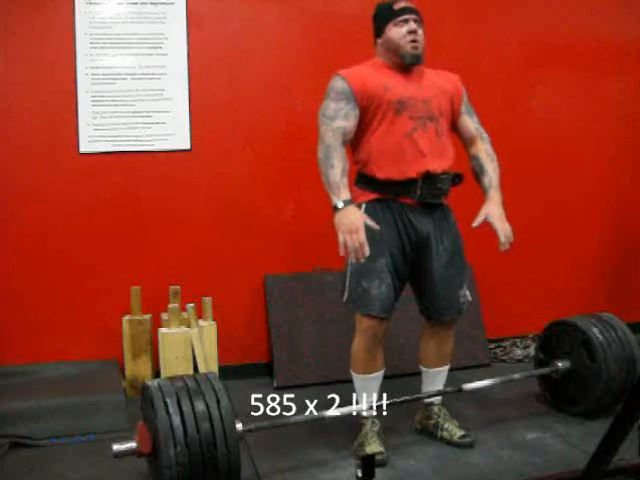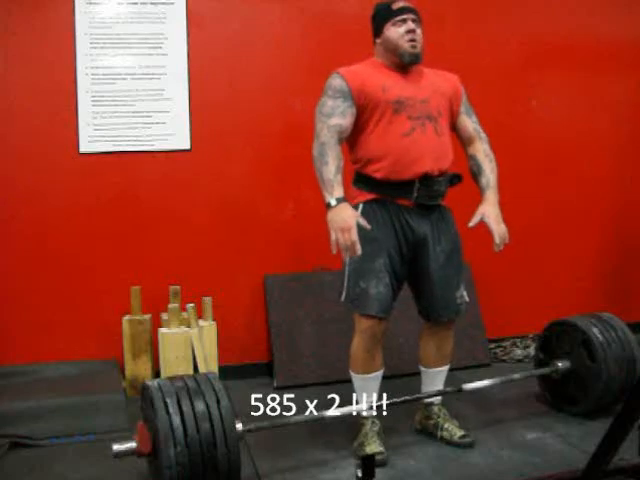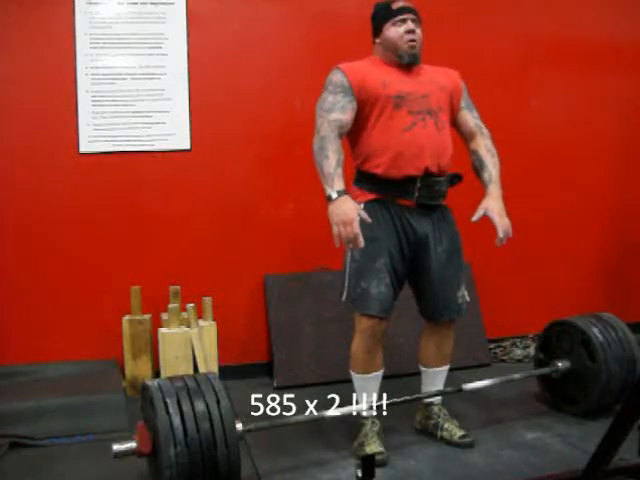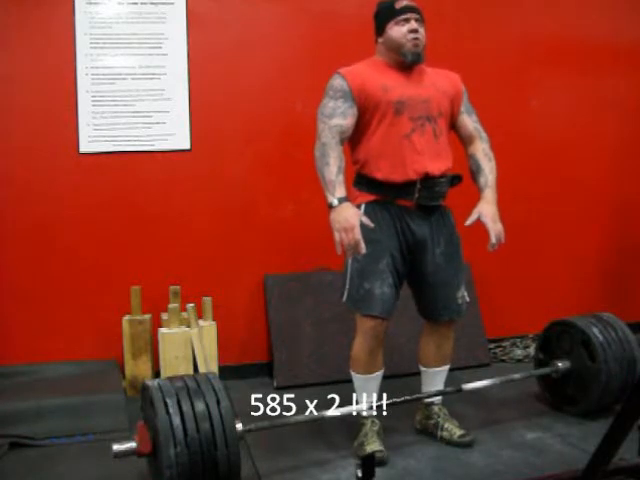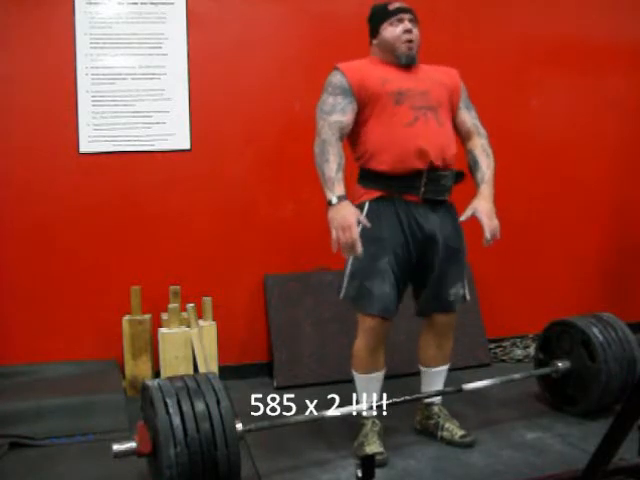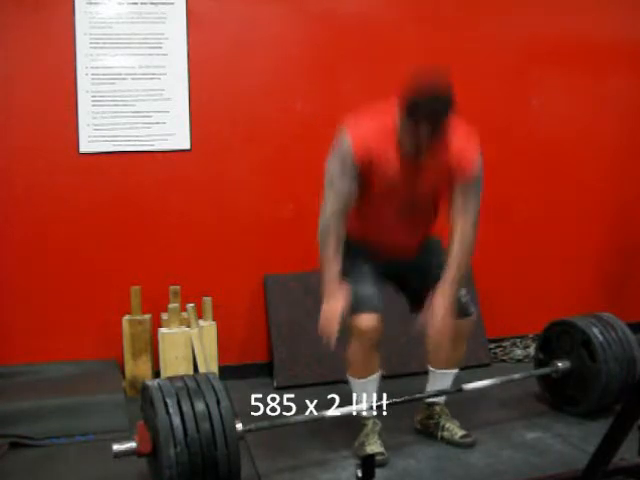
dt=0.5s
person 1, frame 1
left shoulder: (448, 84)
right shoulder: (351, 82)
left elbow: (478, 141)
right elbow: (331, 143)
left wrist: (493, 199)
right wrist: (343, 206)
left hip: (435, 209)
right hip: (380, 209)
left knee: (444, 314)
right knee: (372, 320)
left ankle: (431, 410)
right ankle: (368, 423)
person 1, frame 2
left shoulder: (447, 83)
right shoulder: (350, 80)
left elbow: (476, 142)
right elbow: (327, 140)
left wrist: (490, 200)
right wrist: (336, 203)
left hip: (434, 211)
right hip: (378, 209)
left knee: (444, 315)
right knee: (371, 320)
left ankle: (431, 410)
right ankle: (368, 423)
person 1, frame 3
left shoulder: (448, 80)
right shoulder: (350, 76)
left elbow: (478, 136)
right elbow: (327, 134)
left wrist: (494, 193)
right wrist: (337, 195)
left hip: (434, 209)
right hip: (379, 209)
left knee: (444, 315)
right knee: (371, 318)
left ankle: (431, 410)
right ankle: (368, 423)
person 1, frame 4
left shoulder: (449, 82)
right shoulder: (352, 80)
left elbow: (476, 140)
right elbow: (329, 141)
left wrist: (488, 198)
right wrist: (339, 202)
left hip: (434, 211)
right hip: (379, 211)
left knee: (444, 316)
right knee: (372, 320)
left ankle: (432, 410)
right ankle: (368, 423)
person 1, frame 5
left shoulder: (446, 78)
right shoulder: (350, 76)
left elbow: (476, 136)
right elbow: (328, 136)
left wrist: (485, 195)
right wrist: (337, 200)
left hip: (441, 206)
right hip: (384, 206)
left knee: (443, 315)
right knee: (374, 319)
left ankle: (431, 410)
right ankle: (369, 423)
person 1, frame 6
left shoulder: (464, 150)
right shoulder: (360, 139)
left elbow: (464, 225)
right elbow: (333, 214)
left wrist: (445, 295)
right wrist: (333, 290)
left hip: (418, 249)
right hip: (361, 247)
left knee: (461, 317)
right knee: (366, 322)
left ankle: (433, 410)
right ankle: (368, 423)
